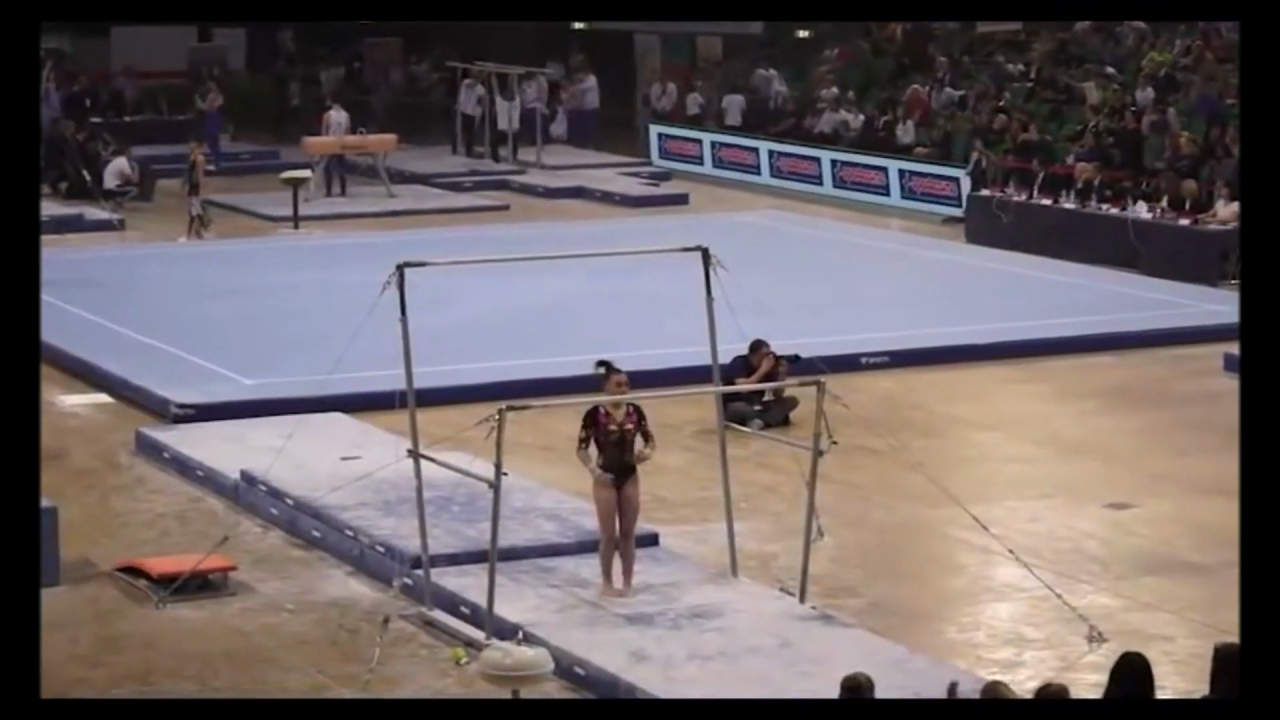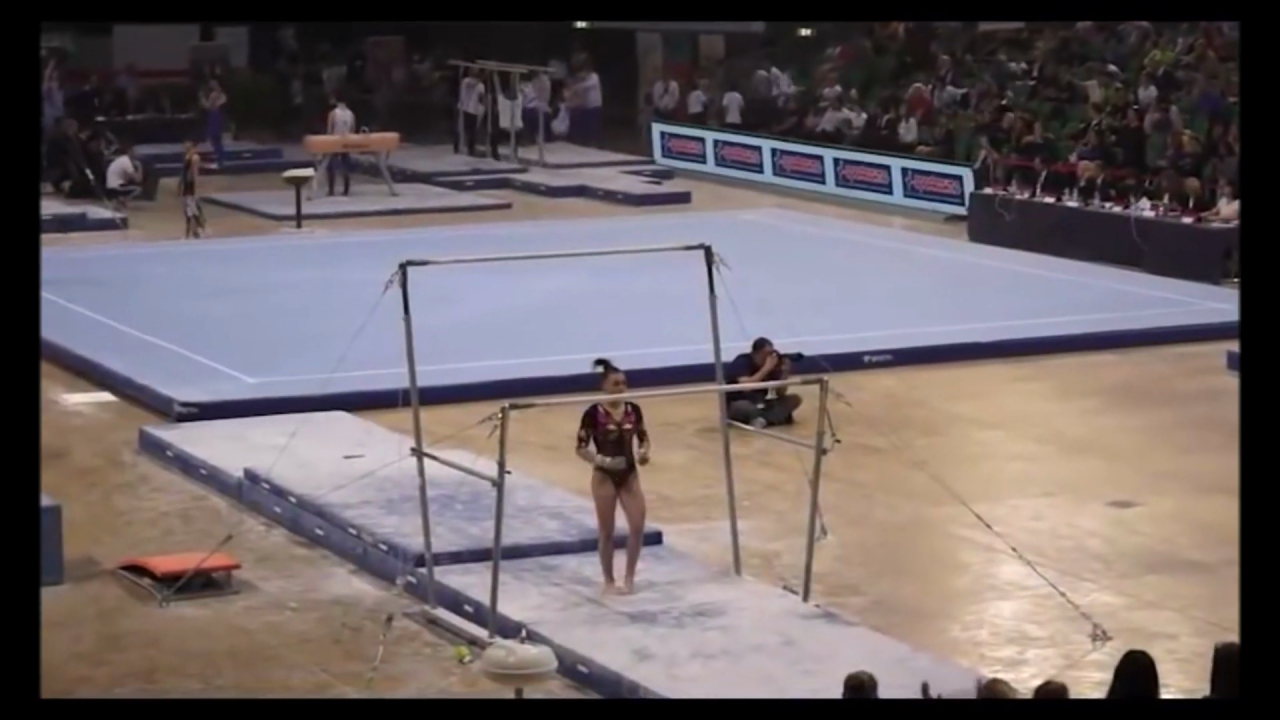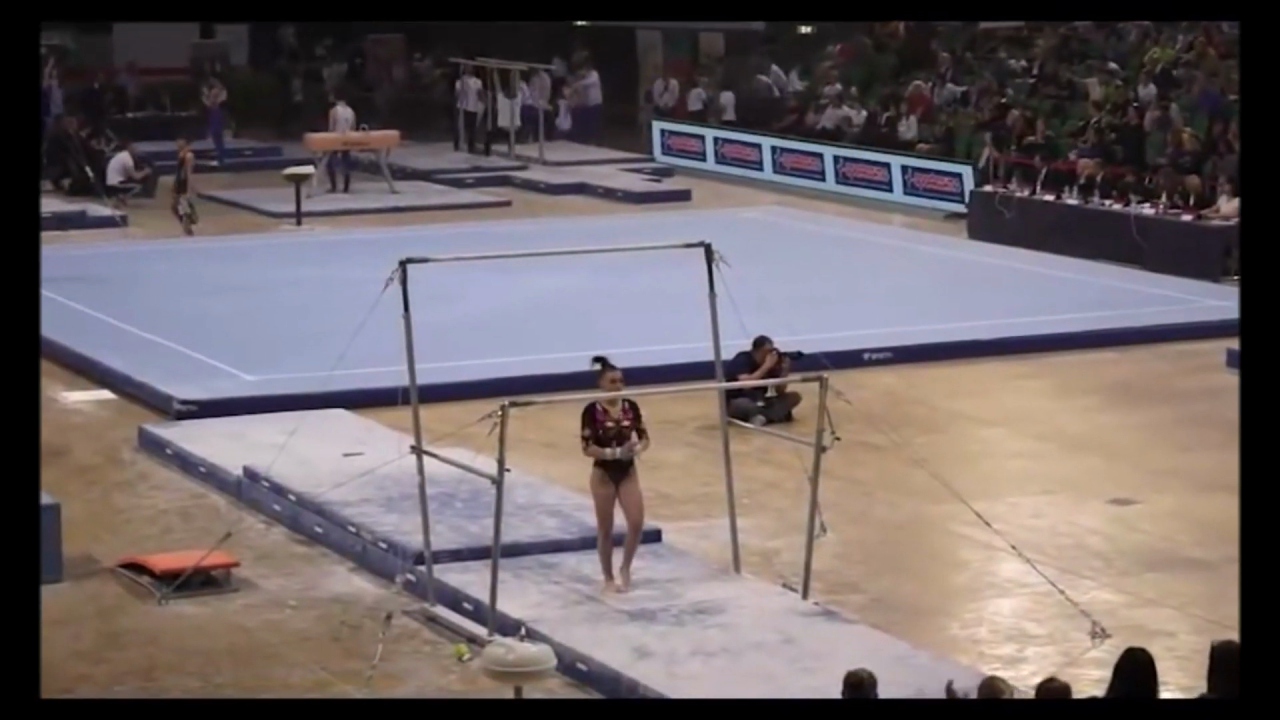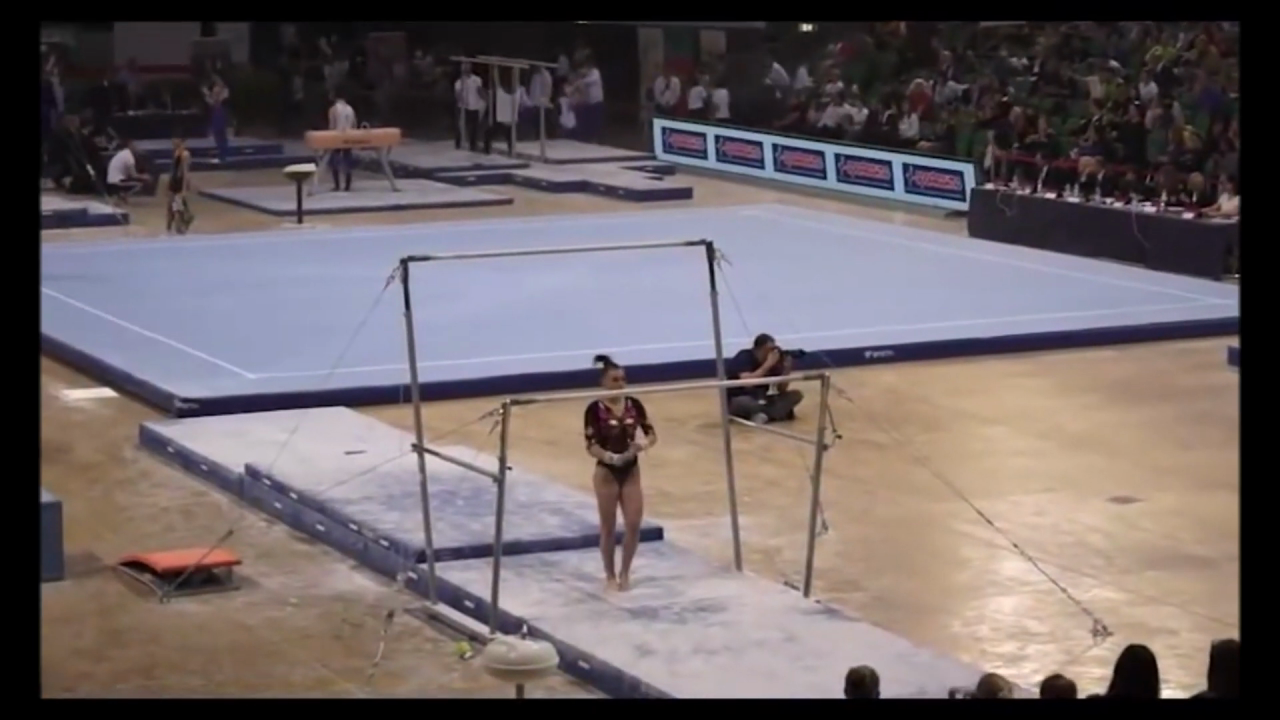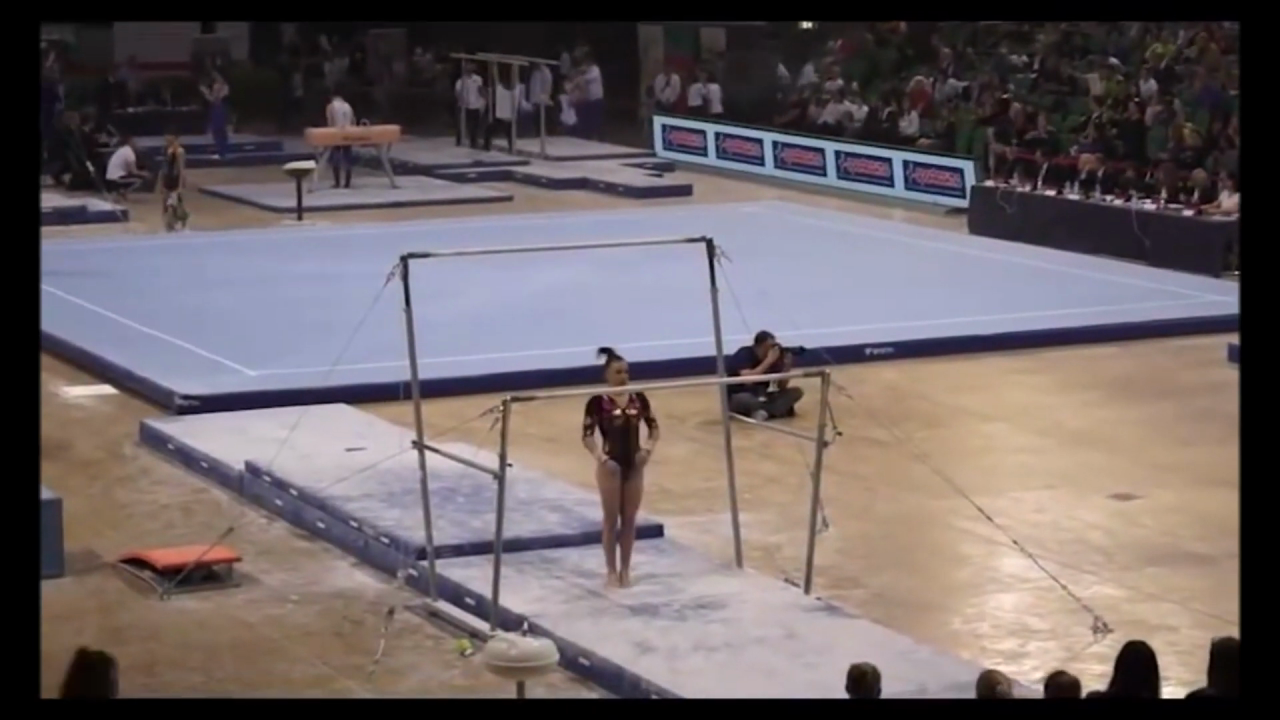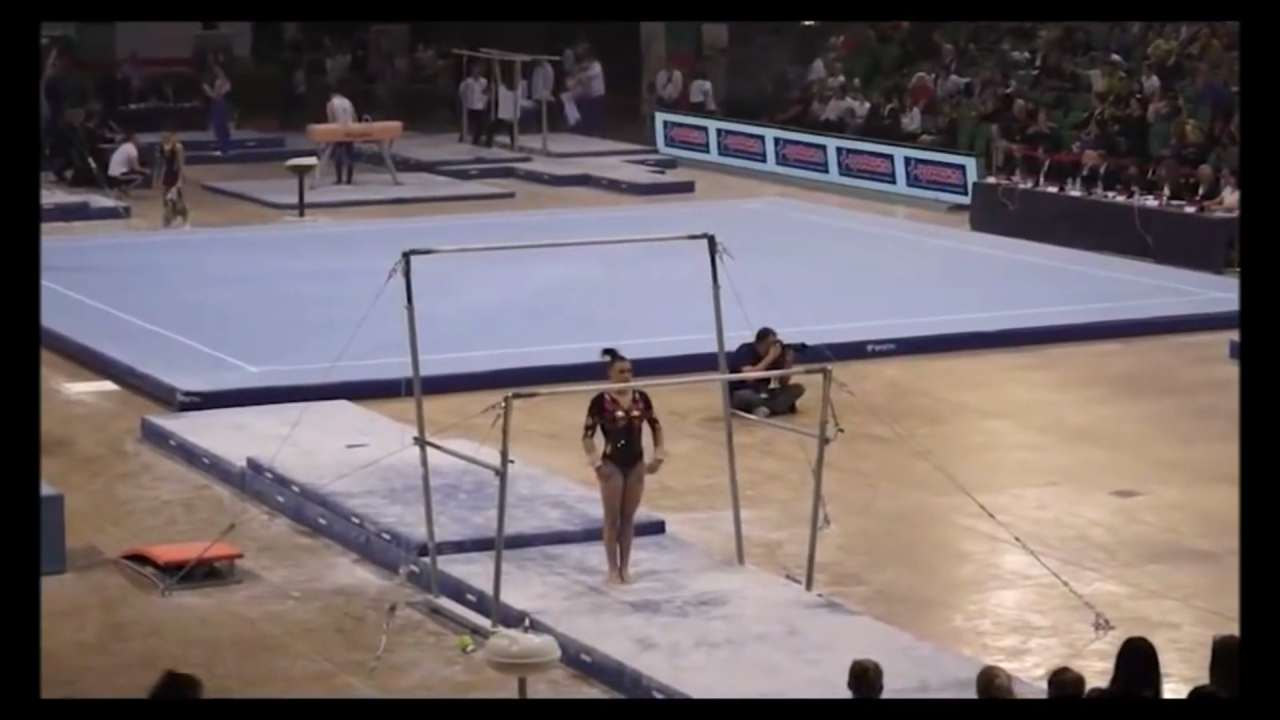
dt=0.2s
person 1, frame 1
left shoulder: (636, 411)
right shoulder: (594, 414)
left elbow: (650, 440)
right elbow: (582, 449)
left wrist: (646, 453)
right wrist: (593, 470)
left hip: (630, 477)
right hip: (605, 479)
left knee: (627, 534)
right knee: (608, 535)
left ankle: (626, 581)
right ankle: (607, 582)
person 1, frame 2
left shoulder: (633, 410)
right shoulder: (593, 413)
left elbow: (644, 439)
right elbow: (581, 449)
left wrist: (644, 453)
right wrist: (604, 461)
left hip: (630, 475)
right hip: (604, 477)
left knee: (638, 526)
right knee: (607, 532)
left ankle: (630, 574)
right ankle: (609, 581)
person 1, frame 3
left shoulder: (631, 407)
right shoulder: (591, 411)
left elbow: (644, 438)
right elbow: (587, 448)
left wrist: (637, 448)
right wrist: (613, 452)
left hip: (628, 471)
right hip: (603, 473)
left knee: (637, 523)
right knee: (605, 529)
left ankle: (625, 569)
right ankle: (608, 578)
person 1, frame 4
left shoulder: (635, 405)
right shoulder: (595, 410)
left elbow: (652, 434)
right elbow: (591, 446)
left wrist: (642, 444)
right wrist: (613, 457)
left hip: (631, 471)
right hip: (607, 472)
left knee: (634, 524)
right knee: (608, 527)
left ankle: (625, 573)
right ankle: (610, 576)
person 1, frame 5
left shoulder: (639, 398)
right shoulder: (598, 402)
left elbow: (654, 427)
right elbow: (587, 435)
left wrist: (649, 448)
right wrist: (601, 458)
left hip: (635, 465)
right hip: (611, 465)
left knee: (629, 520)
right knee: (611, 520)
left ankle: (625, 569)
right ankle: (612, 572)
person 1, frame 6
left shoulder: (642, 399)
right shoulder: (600, 402)
left elbow: (656, 428)
right elbow: (587, 436)
left wrist: (658, 455)
right wrist: (595, 462)
left hip: (636, 463)
right hip: (612, 465)
left knee: (628, 518)
right knee: (612, 519)
left ankle: (624, 567)
right ankle: (612, 569)
